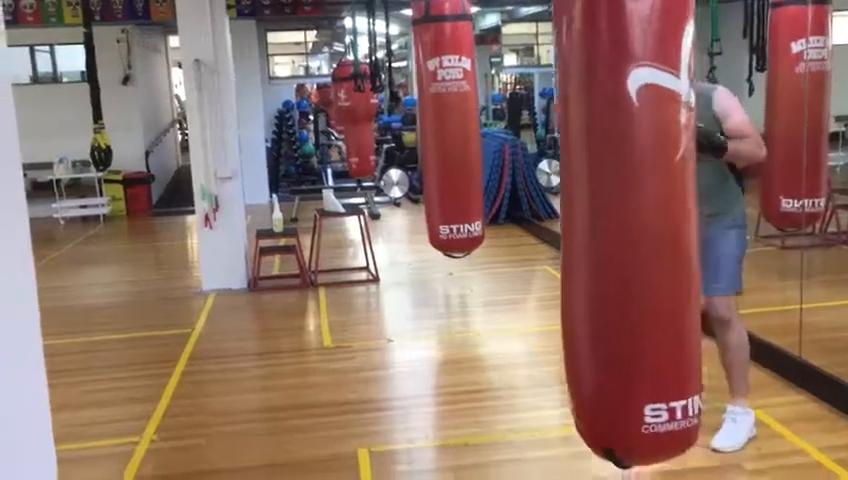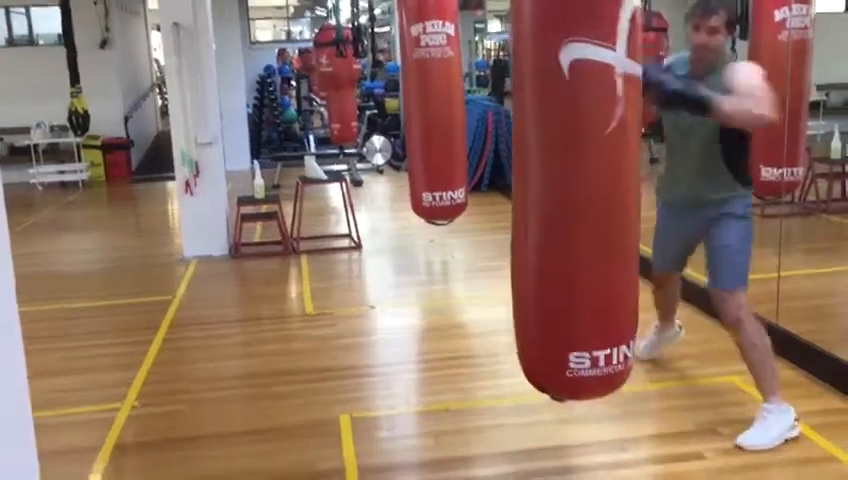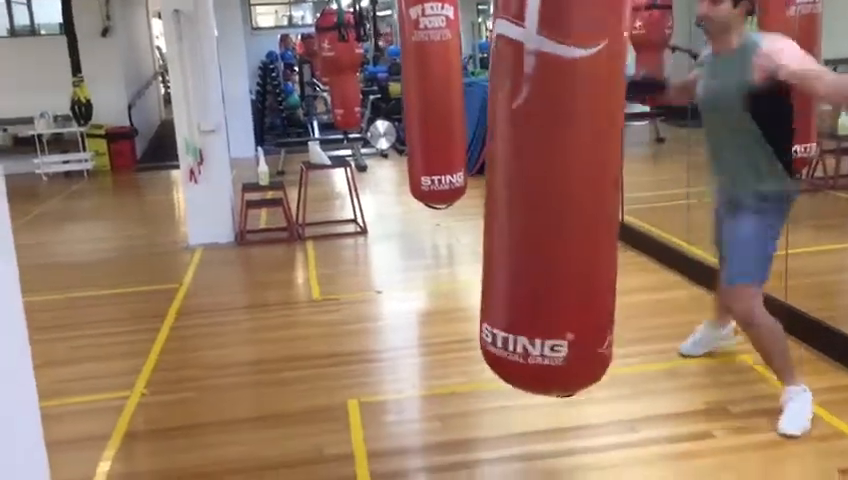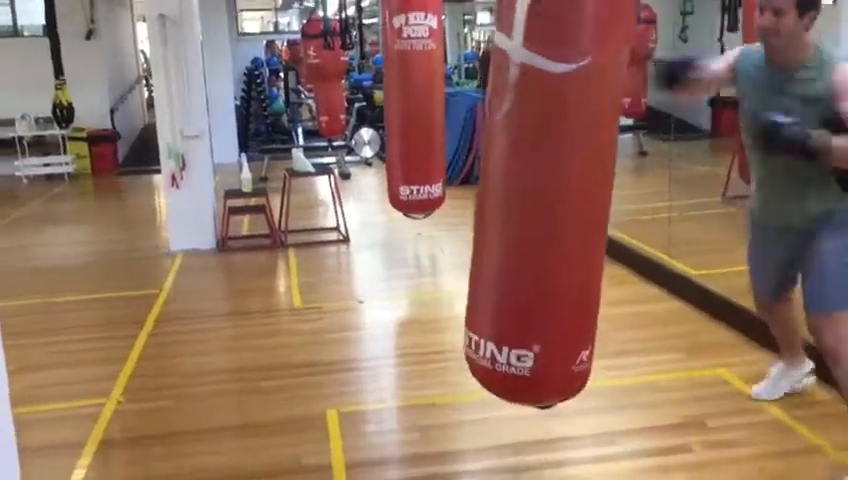
dt=0.5s
person 1, frame 1
left shoulder: (715, 98)
left elbow: (757, 150)
left wrist: (716, 145)
left hip: (721, 218)
left knee: (721, 311)
left ankle: (740, 411)
person 1, frame 2
left shoulder: (742, 75)
right shoulder: (671, 67)
left elbow: (762, 115)
left wrist: (699, 99)
left hip: (728, 207)
right hip: (677, 201)
left knee: (732, 309)
right knee: (662, 277)
left ankle: (779, 412)
right ankle: (664, 328)
person 1, frame 3
left shoulder: (768, 50)
right shoulder: (710, 61)
right elbow: (682, 94)
left hip: (761, 195)
right hip: (732, 191)
left knee: (744, 302)
right knee: (730, 277)
left ankle: (796, 391)
right ankle: (719, 327)
person 1, frame 4
right shoulder: (747, 60)
right elbow: (698, 78)
left wrist: (808, 142)
right wrist: (679, 74)
right hip: (771, 217)
right knee: (769, 305)
right ankle: (793, 365)
